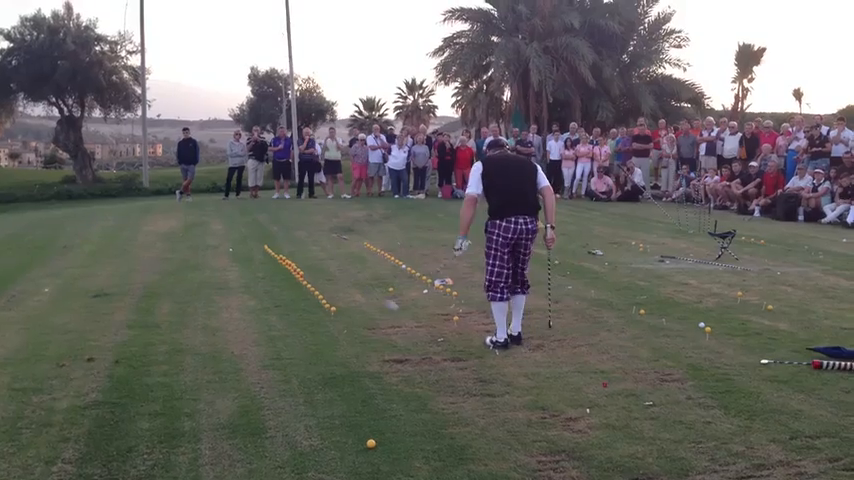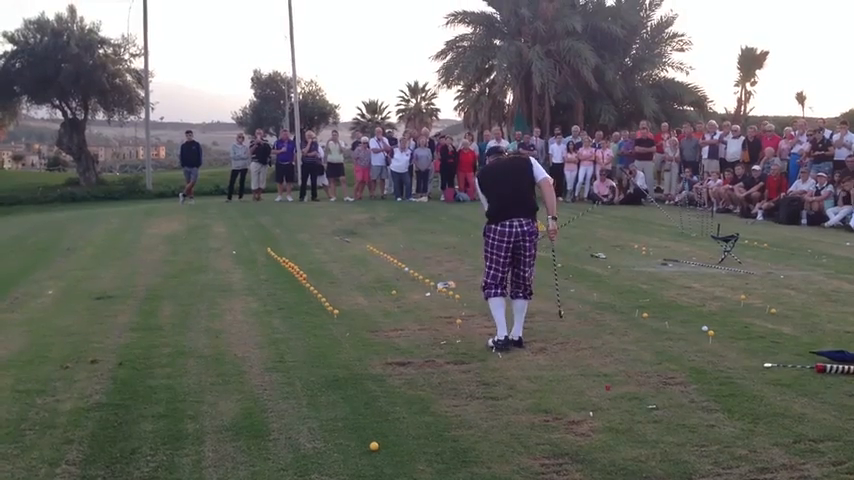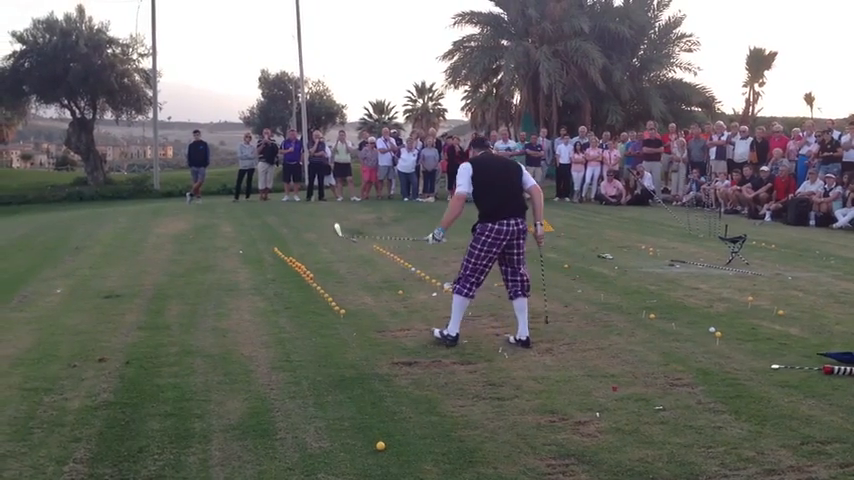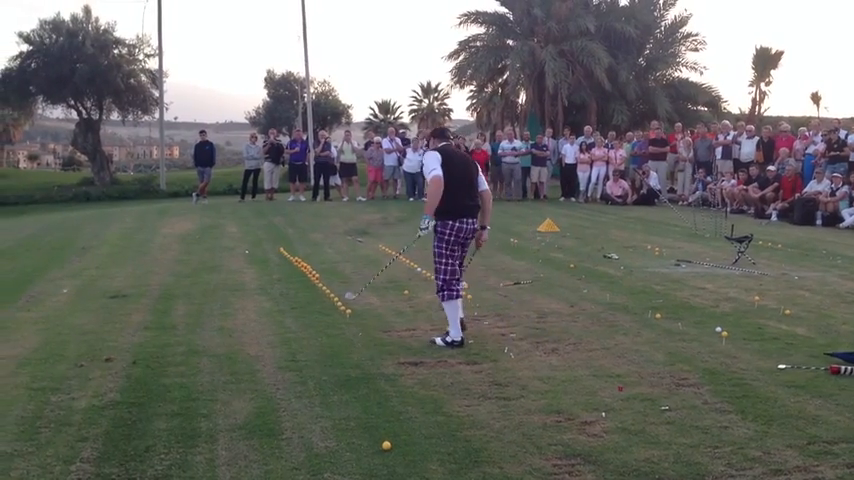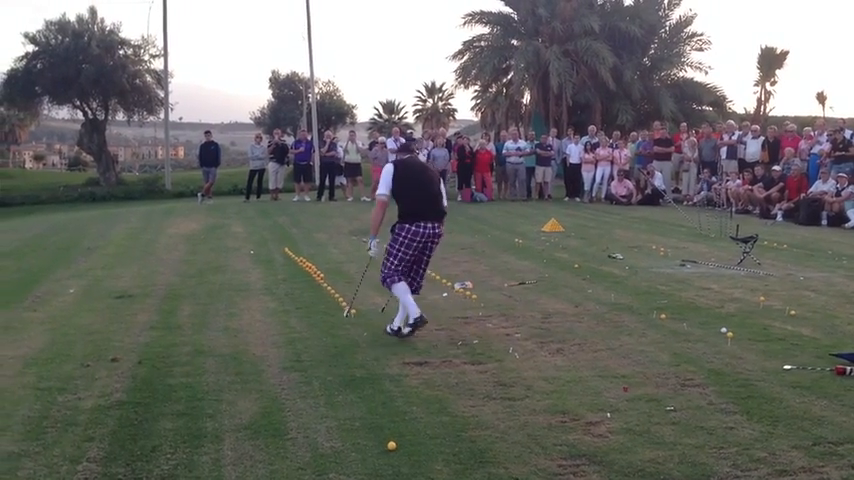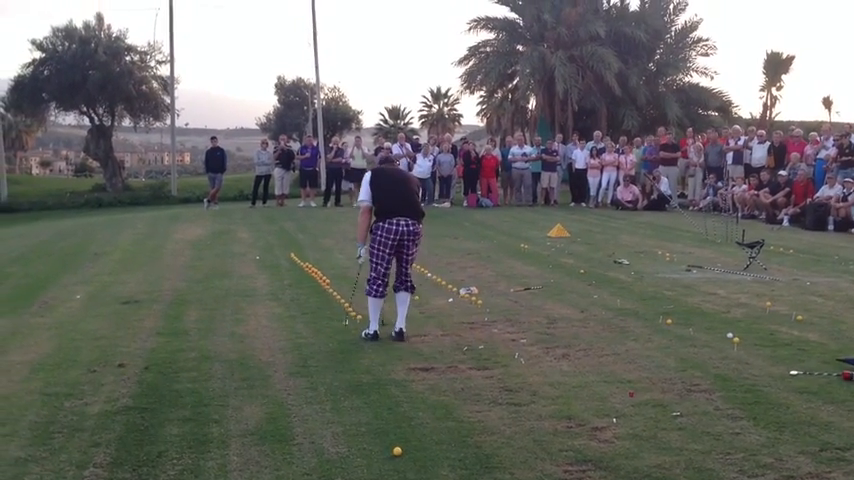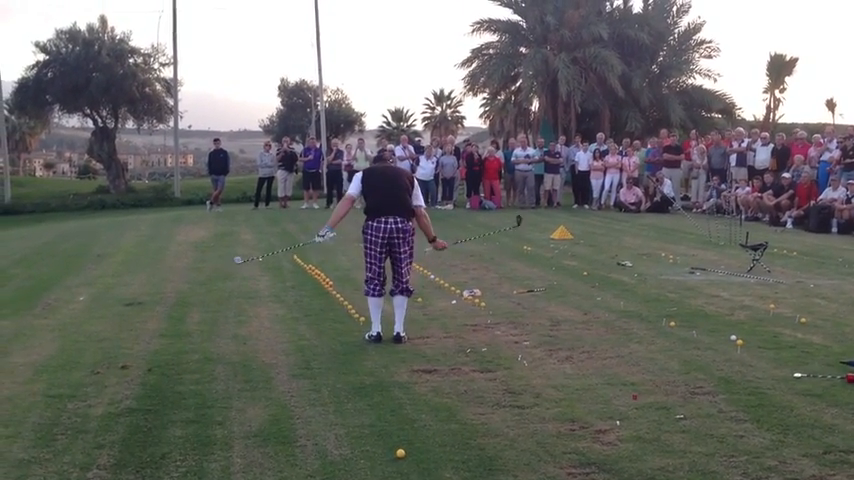
dt=0.4s
person 1, frame 1
left shoulder: (482, 165)
right shoulder: (529, 164)
left elbow: (470, 201)
right elbow: (548, 193)
left wrist: (462, 236)
right wrist: (550, 227)
left hip: (501, 224)
right hip: (529, 223)
left knee: (497, 280)
right knee: (519, 277)
left ankle: (500, 337)
right ankle: (515, 331)
person 1, frame 2
left shoulder: (482, 175)
right shoulder: (527, 161)
right elbow: (547, 185)
left wrist: (505, 228)
right wrist: (552, 218)
left hip: (498, 227)
right hip: (527, 225)
left knee: (493, 282)
right knee: (523, 281)
left ankle: (501, 335)
right ankle: (516, 335)
person 1, frame 3
left shoulder: (469, 166)
right shoulder: (512, 164)
left elbow: (459, 198)
right elbow: (536, 191)
left wrist: (441, 229)
right wrist: (538, 224)
left hip: (491, 226)
right hip: (518, 225)
left knee: (468, 278)
right knee: (517, 279)
left ankle: (452, 332)
right ankle: (523, 334)
person 1, frame 4
left shoulder: (432, 154)
right shoulder: (469, 160)
left elbow: (436, 182)
right elbow: (486, 195)
left wrist: (427, 216)
right wrist: (484, 228)
left hip: (449, 223)
right hip: (471, 222)
left knee: (446, 279)
right knee: (453, 273)
left ankle: (455, 335)
right ankle: (457, 318)
person 1, frame 5
left shoulder: (392, 167)
right shoulder: (432, 172)
left elbow: (381, 204)
right elbow: (442, 205)
left wrist: (373, 237)
left hip: (410, 225)
right hip: (436, 227)
left knee: (390, 271)
right knee: (414, 276)
left ankle: (414, 315)
right ankle: (398, 324)
person 1, frame 6
left shoulder: (372, 175)
right shoulder: (410, 178)
left elbow: (365, 211)
left wrist: (361, 245)
left hip: (386, 225)
right hip: (413, 226)
left knee: (377, 278)
right knee: (404, 276)
left ankle: (372, 329)
right ankle: (400, 326)
person 1, frame 7
left shoulder: (364, 174)
right shoulder: (407, 176)
left elbow: (348, 200)
right elbow: (420, 212)
left wrist: (328, 228)
right wrist: (432, 239)
left hip: (376, 224)
right hip: (404, 225)
left knee: (374, 279)
right knee: (402, 280)
left ankle: (376, 331)
right ankle: (399, 331)
